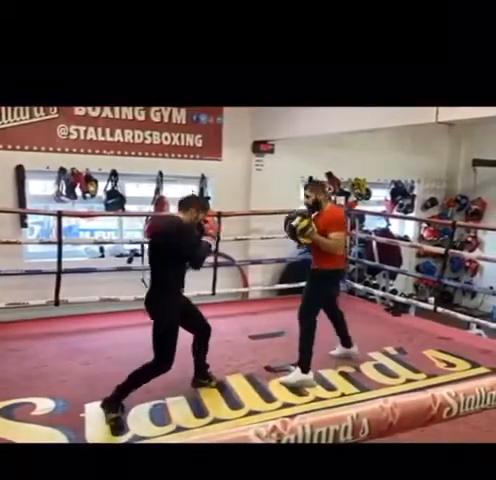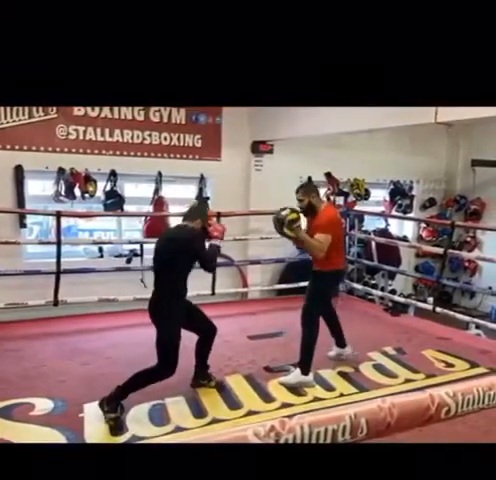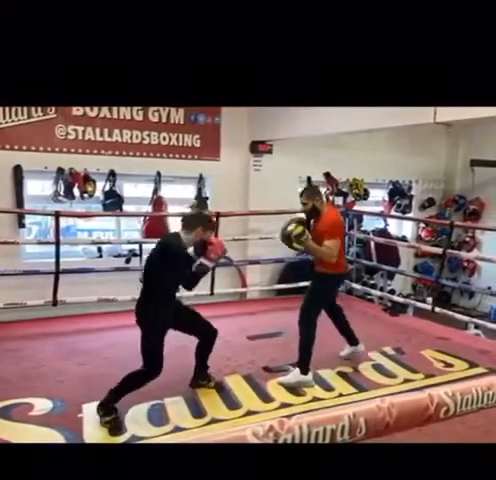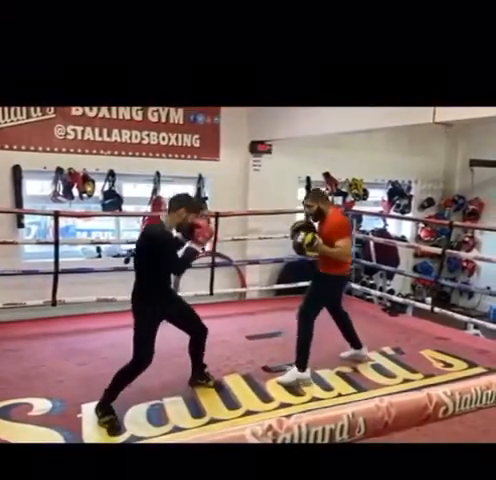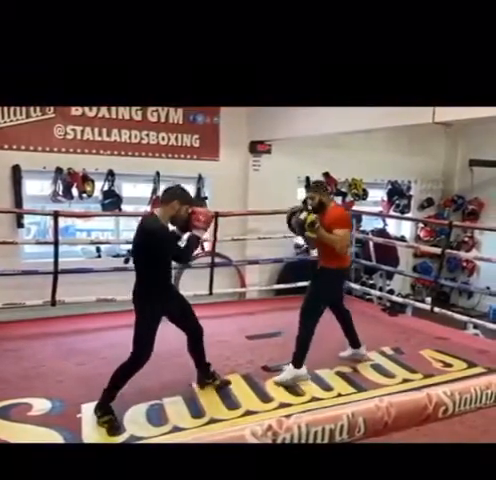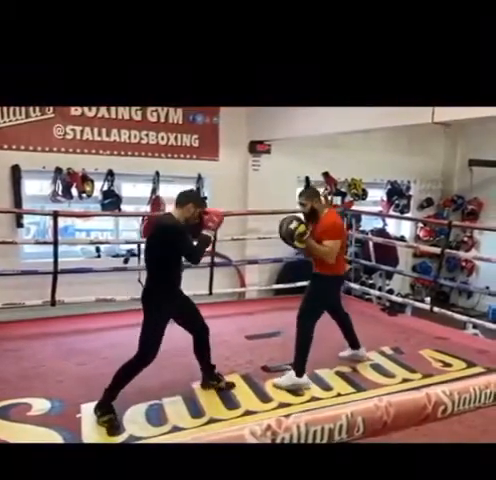
dt=0.2s
person 1, frame 1
left shoulder: (165, 225)
right shoulder: (183, 228)
right elbow: (197, 261)
left wrist: (199, 234)
right wrist: (207, 238)
left hip: (170, 297)
right hip: (163, 301)
left knee: (203, 329)
right knee: (162, 361)
left ankle: (201, 375)
right ankle: (114, 402)
person 1, frame 2
left shoulder: (172, 234)
right shoulder: (189, 234)
right elbow: (208, 264)
left wrist: (205, 238)
right wrist: (215, 240)
left hip: (174, 302)
right hip: (166, 307)
left knee: (208, 330)
right knee: (166, 367)
left ankle: (201, 375)
right ankle: (112, 401)
person 1, frame 3
left shoulder: (177, 243)
right shoulder: (173, 246)
left elbow: (186, 268)
right elbow: (189, 282)
left wrist: (202, 256)
right wrist: (209, 260)
left hip: (168, 305)
right hip: (151, 311)
left knee: (209, 333)
right knee: (153, 368)
left ankle: (200, 376)
right ankle: (107, 405)
person 1, frame 4
left shoulder: (163, 229)
right shoulder: (155, 234)
left elbow: (175, 245)
right elbow: (177, 268)
left wrist: (191, 234)
right wrist: (197, 244)
left hip: (165, 295)
right hip: (147, 302)
left knee: (199, 331)
right knee: (142, 359)
left ankle: (198, 375)
right ankle: (104, 405)
person 1, frame 5
left shoulder: (158, 223)
right shoulder: (151, 228)
left elbow: (173, 239)
right elbow: (182, 256)
left wrist: (188, 225)
right wrist: (198, 230)
left hip: (166, 291)
right hip: (149, 297)
left knee: (195, 330)
right knee: (140, 355)
left ankle: (205, 375)
right ankle: (104, 405)
person 1, frame 6
left shoulder: (170, 224)
right shoulder: (169, 226)
left elbow: (187, 250)
right elbow: (194, 256)
left wrist: (201, 229)
right wrist: (209, 230)
left hip: (171, 293)
right hip: (157, 297)
left knee: (201, 330)
right knee: (146, 354)
left ankle: (210, 377)
right ankle: (105, 405)
person 2, frame 1
left shoulder: (334, 215)
right shoulder: (320, 214)
left elbow: (337, 248)
left wrist: (313, 235)
right wrist: (306, 237)
left hip: (327, 272)
right hip: (324, 270)
left knee: (306, 315)
right knee: (331, 307)
left ankle: (304, 371)
right ankle: (348, 346)
person 2, frame 2
left shoulder: (327, 217)
right shoulder: (318, 213)
left elbow: (318, 250)
right elbow: (310, 243)
left wrist: (297, 232)
right wrist: (296, 233)
left hip: (328, 272)
right hip: (327, 270)
left knee: (309, 317)
right knee: (325, 308)
left ankle: (304, 373)
right ankle: (341, 347)
person 2, frame 3
left shoulder: (330, 220)
right shoulder: (321, 216)
left elbow: (331, 256)
left wrist: (306, 242)
right wrist: (304, 240)
left hip: (329, 274)
right hip: (326, 272)
left knee: (306, 316)
right knee: (331, 307)
left ankle: (303, 373)
right ankle: (354, 345)
person 2, frame 4
left shoulder: (337, 221)
right shoulder: (324, 220)
left elbow: (345, 255)
left wrist: (319, 247)
right wrist: (311, 245)
left hip: (332, 276)
right hip: (330, 274)
left knee: (305, 315)
right knee: (336, 311)
left ankle: (301, 370)
right ankle: (358, 349)
person 2, frame 5
left shoulder: (338, 214)
right shoulder: (323, 213)
left elbow: (340, 244)
right elbow: (320, 241)
left wrist: (317, 230)
right wrist: (309, 230)
left hip: (332, 271)
right hip: (333, 270)
left knee: (308, 315)
right knee: (338, 308)
left ankle: (297, 368)
right ankle: (357, 349)
person 2, frame 6
left shoulder: (331, 222)
right shoulder: (317, 219)
left elbow: (330, 257)
right elbow: (312, 251)
left wrist: (307, 241)
right wrist: (301, 239)
left hip: (328, 277)
right hip: (329, 275)
left knee: (305, 319)
right knee: (336, 310)
left ankle: (298, 375)
right ankle: (356, 350)
